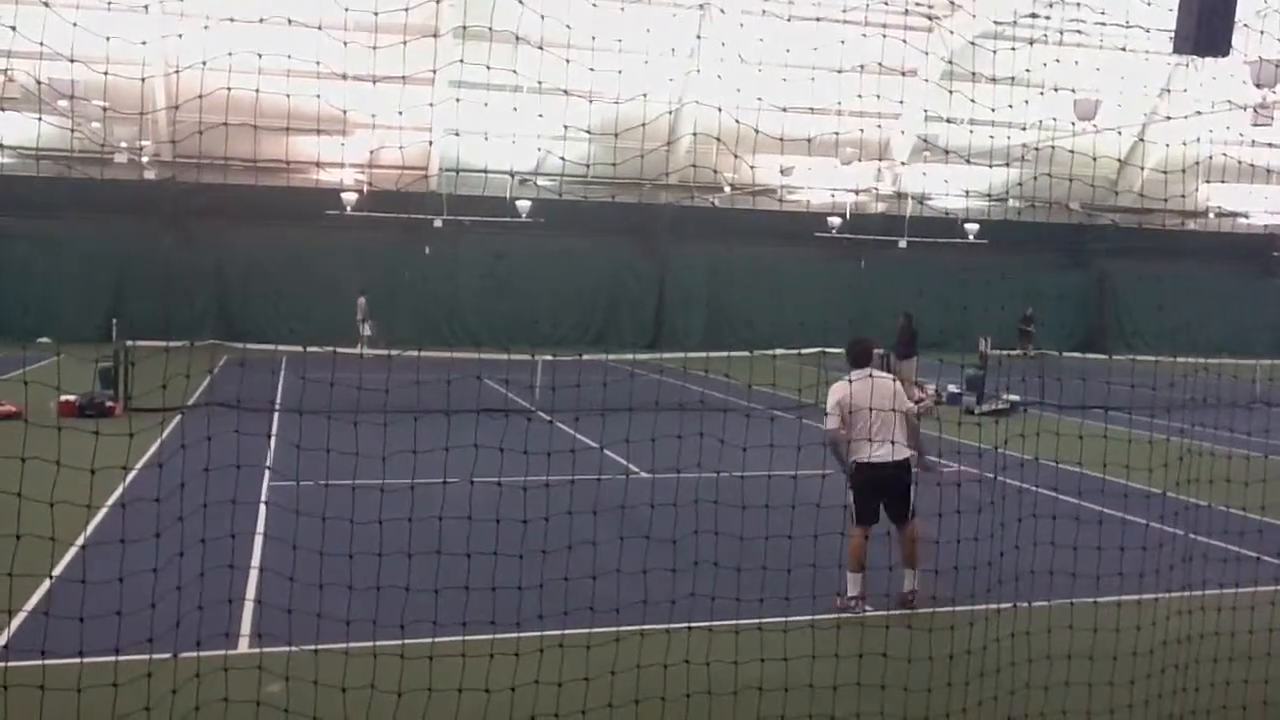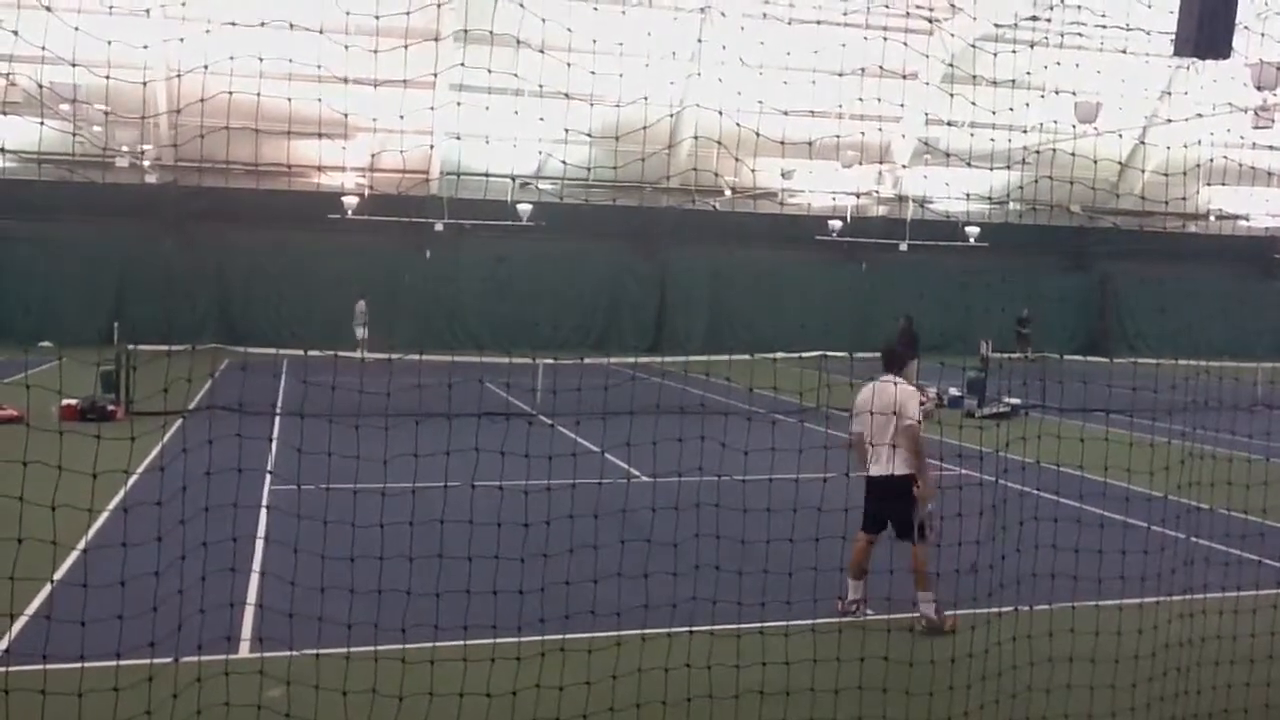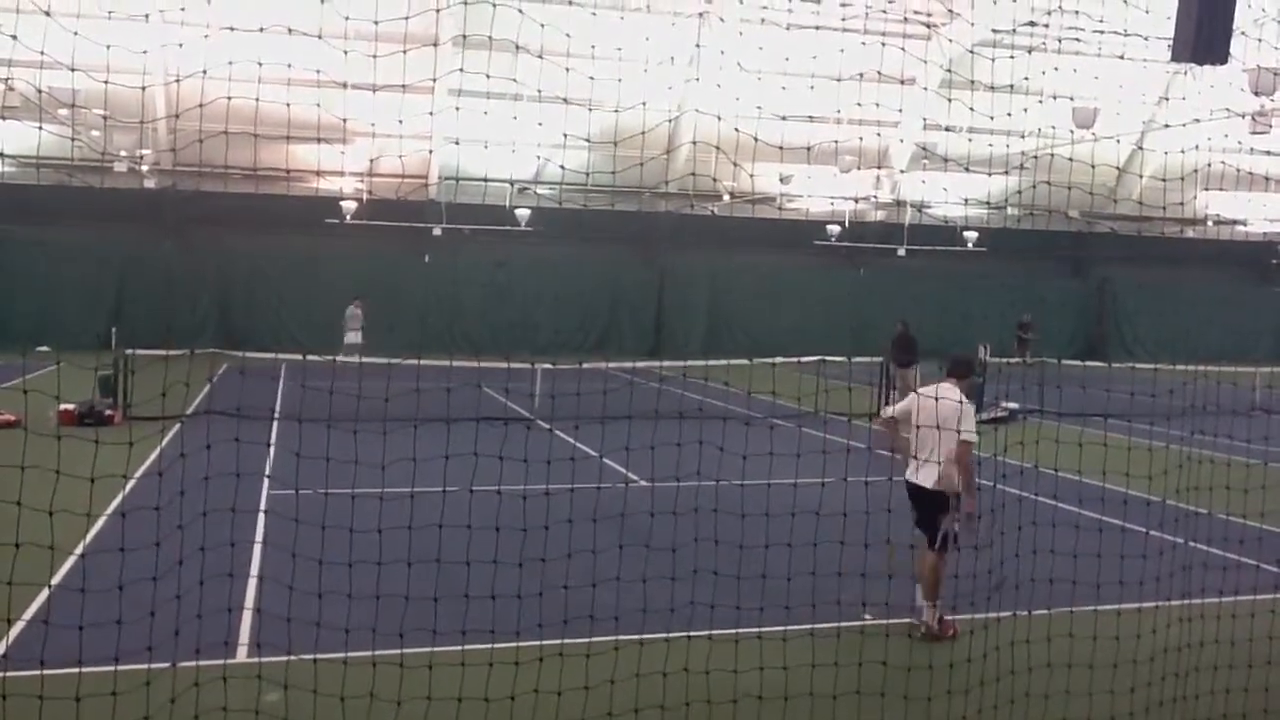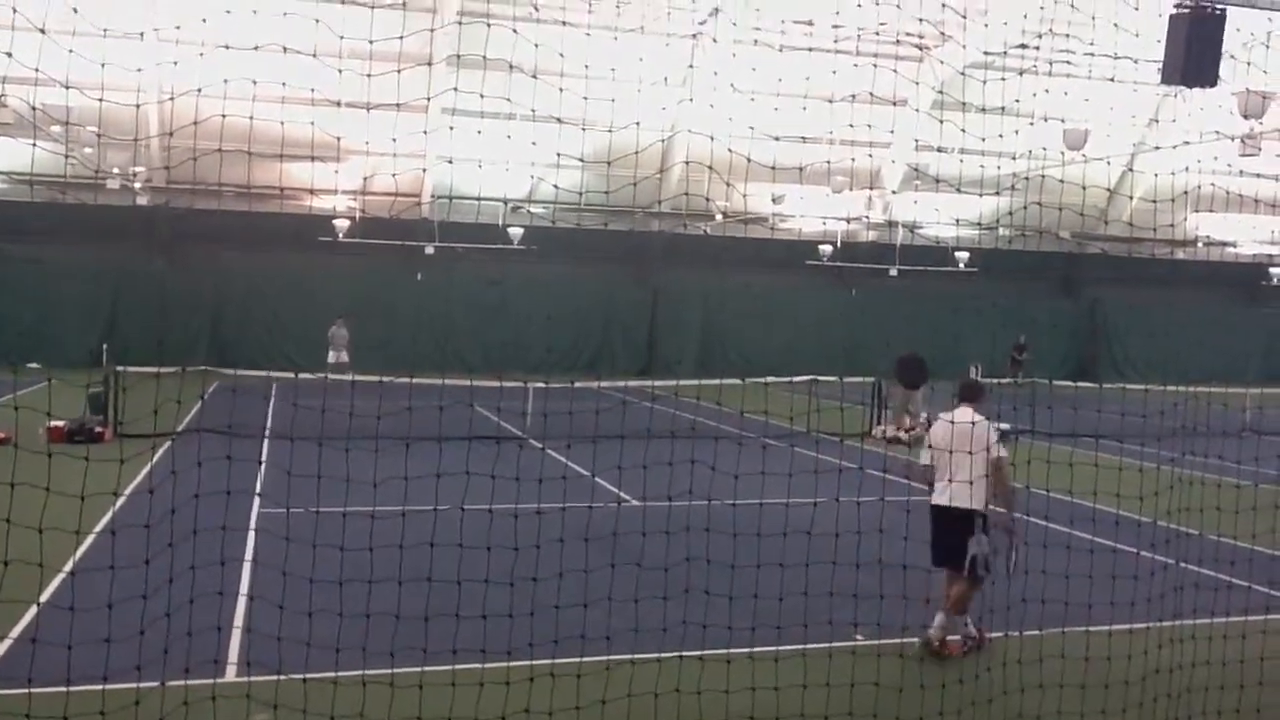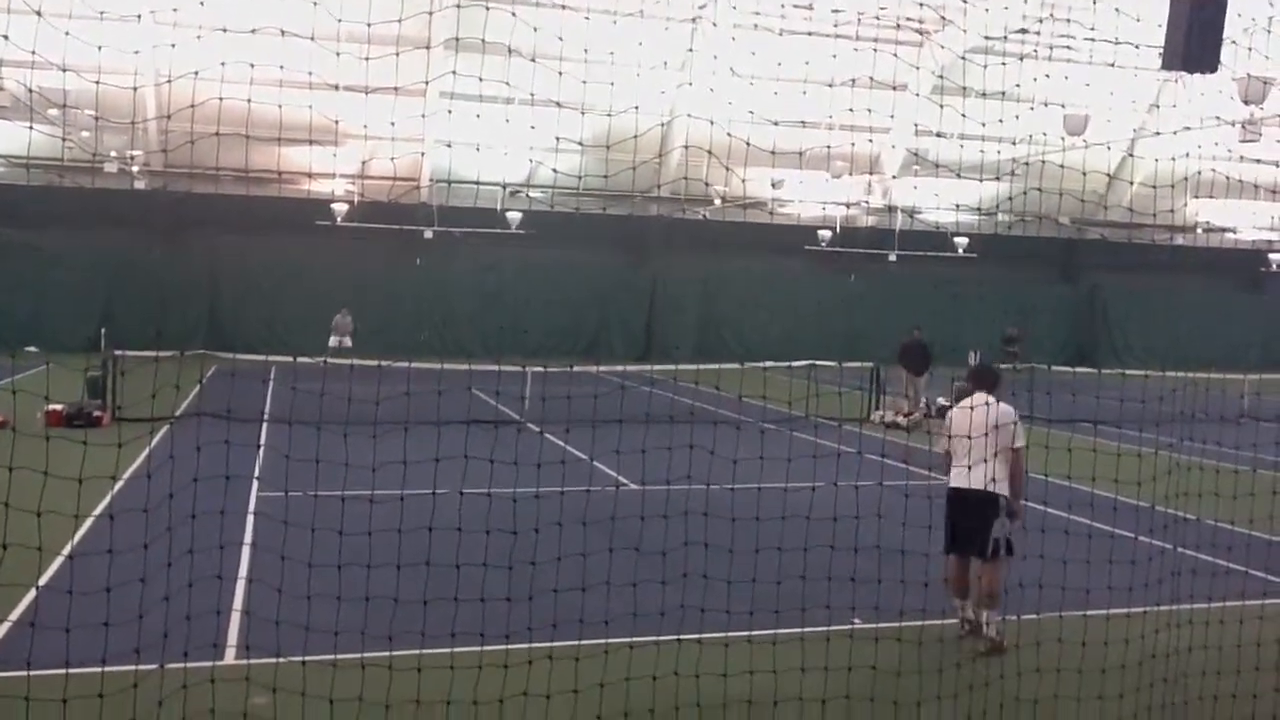
dt=0.5s
person 1, frame 1
left shoulder: (839, 390)
right shoulder: (893, 383)
left elbow: (833, 436)
right elbow: (911, 420)
left wrist: (845, 464)
left hip: (864, 466)
right hip: (899, 463)
left knee: (859, 530)
right knee: (906, 526)
left ankle: (854, 596)
right ankle: (909, 589)
person 1, frame 2
left shoulder: (865, 393)
right shoulder: (907, 392)
left elbow: (857, 440)
right elbow: (912, 439)
right wrist: (923, 478)
left hip: (876, 476)
right hip: (903, 477)
left knee: (866, 537)
right knee: (918, 542)
left ankle: (853, 599)
right ankle: (928, 612)
person 1, frame 3
left shoulder: (918, 395)
right shoulder: (962, 405)
left elbow: (885, 419)
right elbow: (964, 455)
left wrist: (908, 448)
right wrist: (970, 496)
left hip: (915, 480)
right hip: (942, 486)
left knee: (930, 544)
right knee: (936, 551)
left ankle: (925, 608)
right ankle: (930, 621)
person 1, frame 4
left shoulder: (937, 425)
right shoulder: (985, 426)
left elbow: (926, 471)
right elbow: (1000, 475)
right wrist: (1008, 512)
left hip: (940, 506)
right hip: (970, 509)
left knee: (955, 571)
right knee: (972, 577)
left ankle: (968, 632)
right ankle: (935, 634)
person 1, frame 5
left shoulder: (954, 412)
right shoulder: (1007, 413)
right elbow: (1017, 462)
right wrist: (1016, 499)
left hip: (957, 490)
right hip: (991, 494)
left knee: (958, 557)
right knee: (991, 563)
left ankle: (966, 617)
right ankle: (991, 631)
